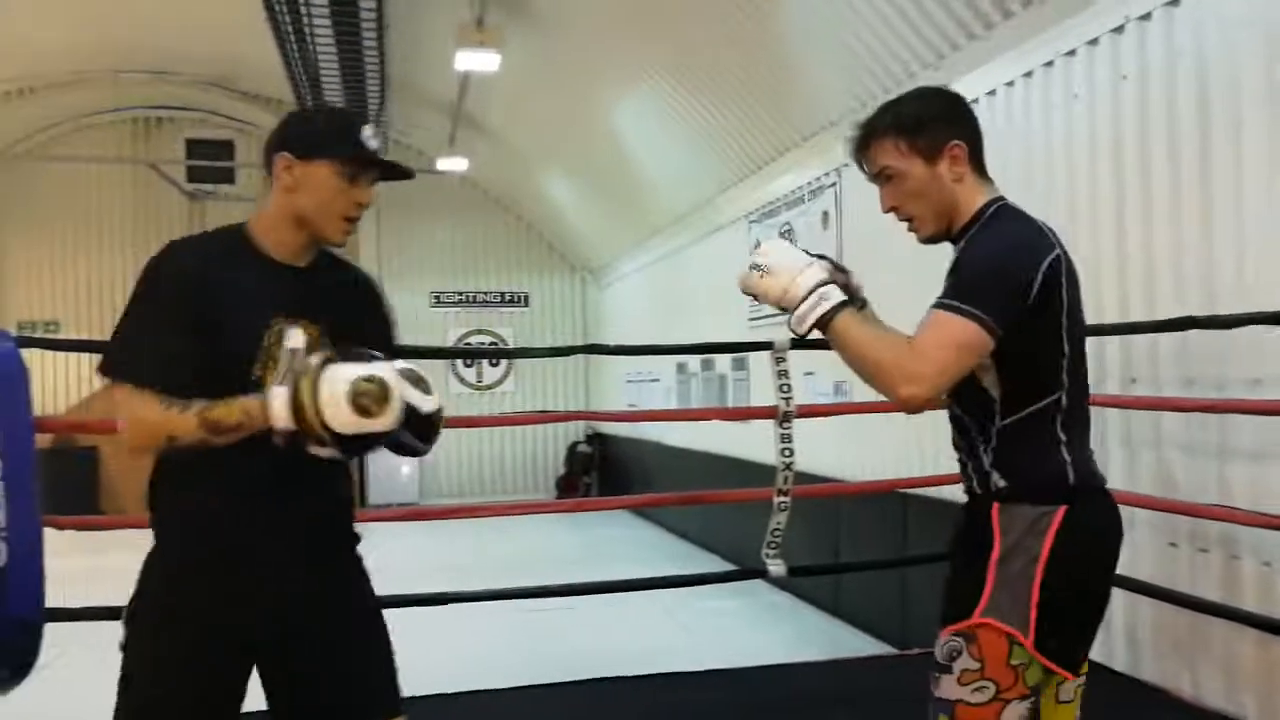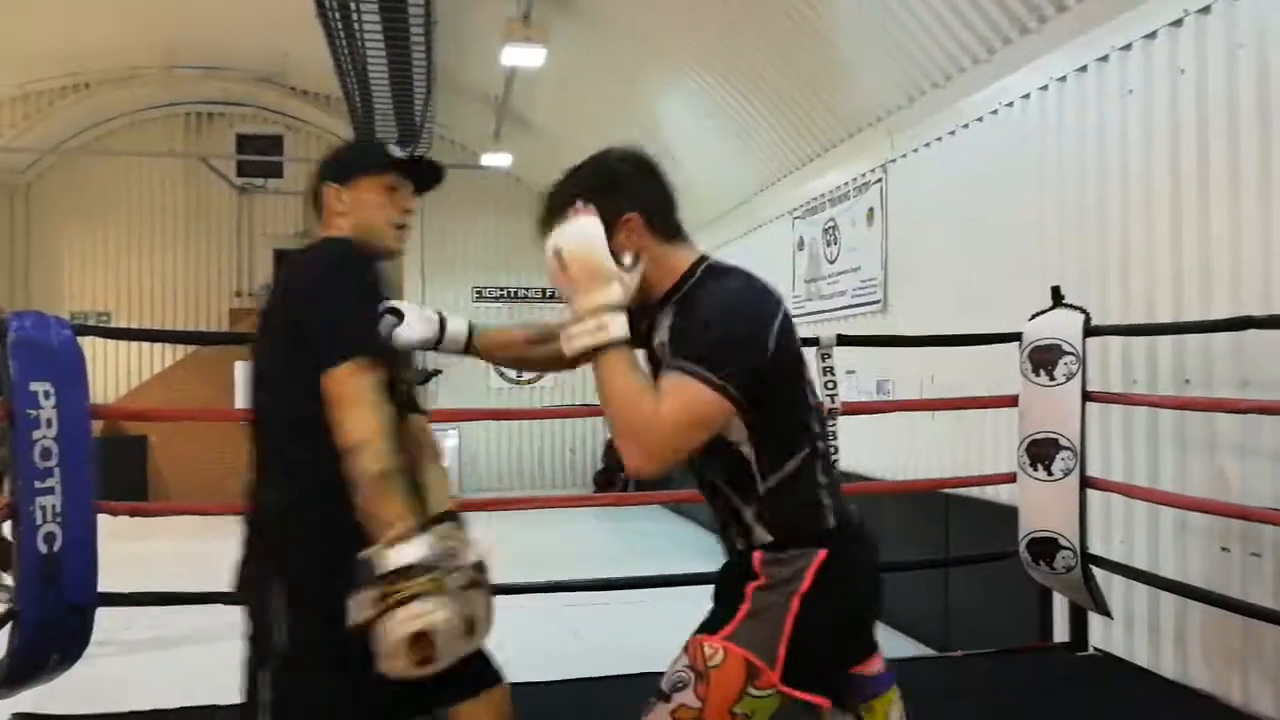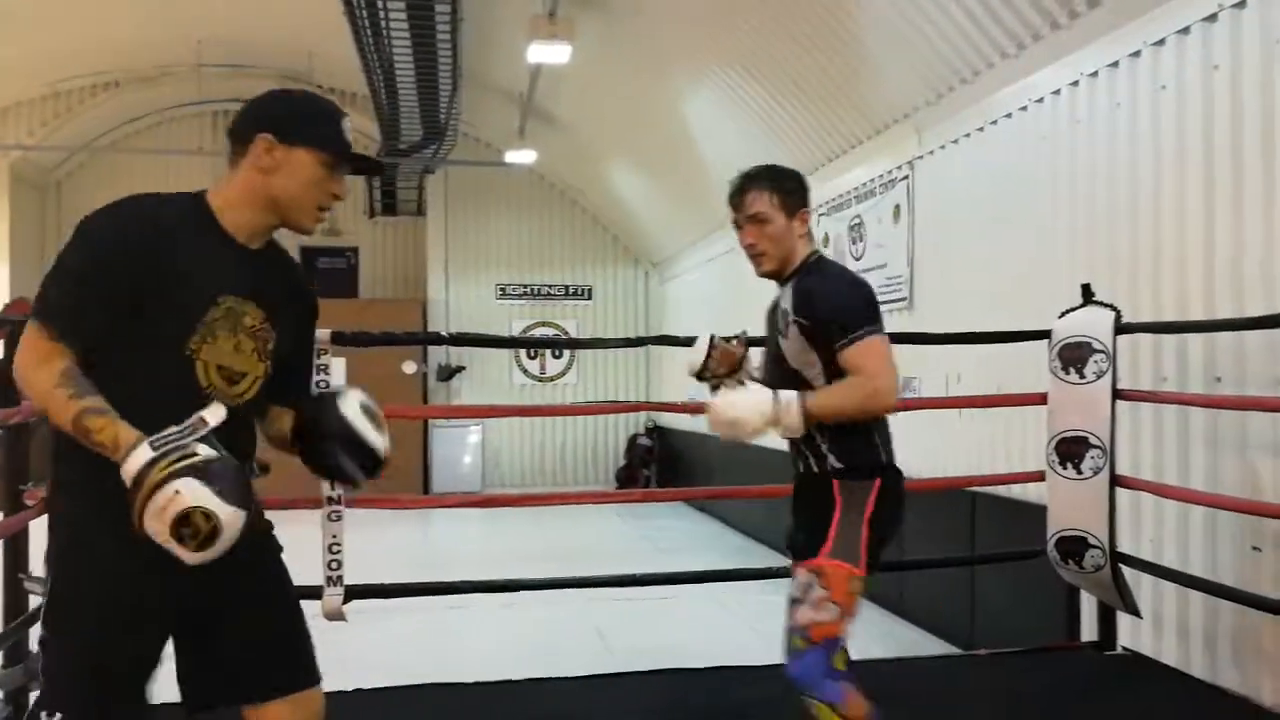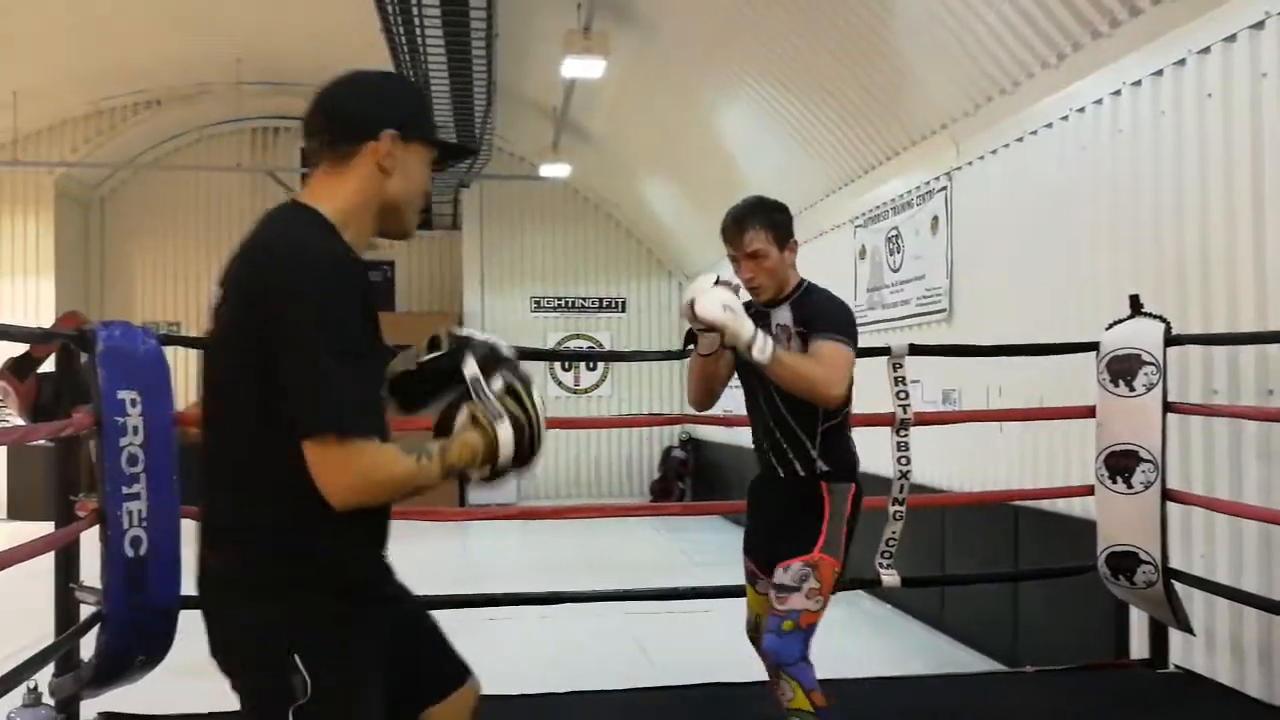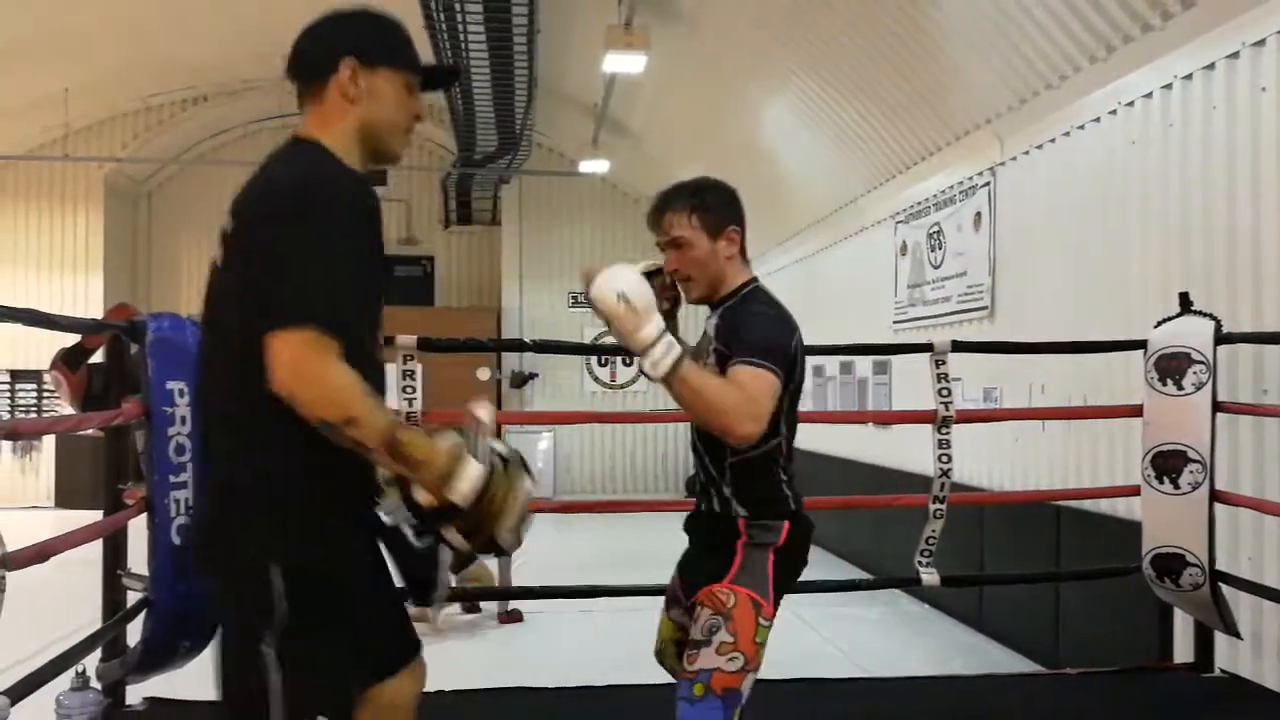
dt=1s
person 1, frame 1
left shoulder: (356, 294)
right shoulder: (187, 273)
left elbow: (366, 410)
right elbow: (138, 423)
left wrist: (402, 419)
right wrist: (273, 408)
left hip: (320, 556)
right hip: (201, 564)
person 1, frame 2
left shoulder: (360, 296)
right shoulder: (330, 269)
left elbow: (407, 429)
right elbow: (354, 405)
left wrist: (444, 526)
right wrist: (404, 543)
left hip: (378, 555)
right hip: (309, 561)
person 1, frame 3
left shoulder: (287, 286)
right shoulder: (138, 233)
right elbow: (38, 361)
left wrist: (323, 437)
right wrist: (135, 453)
left hip: (224, 529)
right hip: (110, 530)
person 1, frame 4
left shoulder: (307, 253)
right shoulder: (307, 269)
right elbow: (349, 475)
right wrist: (475, 442)
left hip: (345, 577)
right hip: (288, 599)
person 1, frame 5
left shoulder: (304, 189)
right shoulder: (319, 193)
right elbow: (305, 372)
left wrist: (377, 476)
right wrist: (452, 469)
left hip: (323, 517)
right hip: (279, 526)
person 2, frame 1
left shoulder: (1006, 248)
right shoulder: (990, 251)
left elbow: (912, 384)
right elbow: (913, 369)
left wrist: (814, 299)
right wrist: (843, 306)
left hip: (1037, 524)
right hip: (1046, 520)
person 2, frame 2
left shoulder: (730, 308)
right shoulder: (670, 303)
left elbow: (646, 449)
right elbow: (554, 350)
left wrist: (596, 313)
right wrist: (447, 327)
left hip: (804, 568)
right hip: (813, 561)
person 2, frame 3
left shoulder: (834, 290)
right shoulder: (782, 304)
left elbow: (879, 391)
right elbow: (770, 403)
left wrist: (779, 408)
right wrist: (724, 371)
left hip: (858, 490)
right hip: (821, 488)
left knee: (810, 667)
right knee: (818, 645)
person 2, frame 4
left shoulder: (825, 310)
right shoulder: (746, 316)
left elbow: (829, 389)
right elbow: (700, 397)
left wrist: (747, 336)
right wrist: (711, 332)
left hip: (823, 493)
right hip: (772, 491)
left knee: (783, 645)
right knee: (767, 638)
person 2, frame 5
left shoulder: (762, 319)
right shoulder: (724, 313)
left elbow: (742, 421)
right elbow: (696, 387)
left wrist: (653, 341)
right wrist: (638, 326)
left hip: (758, 537)
right hip: (716, 528)
right knee: (675, 652)
